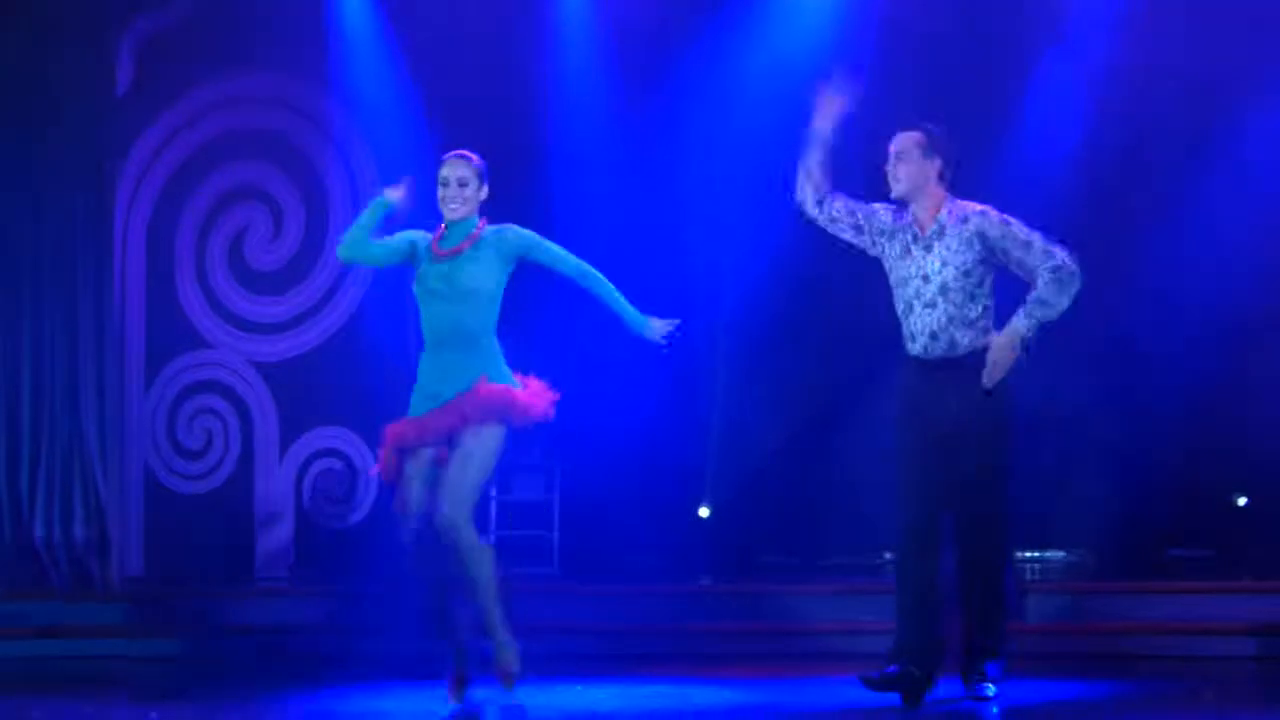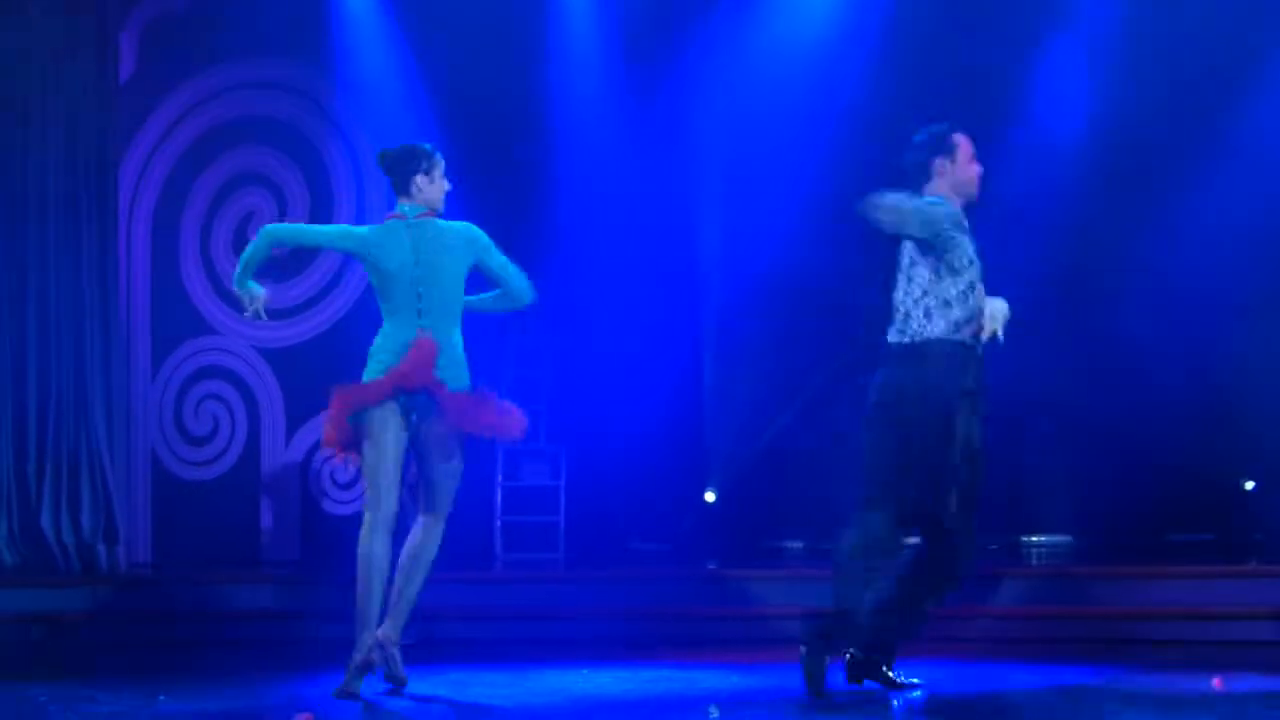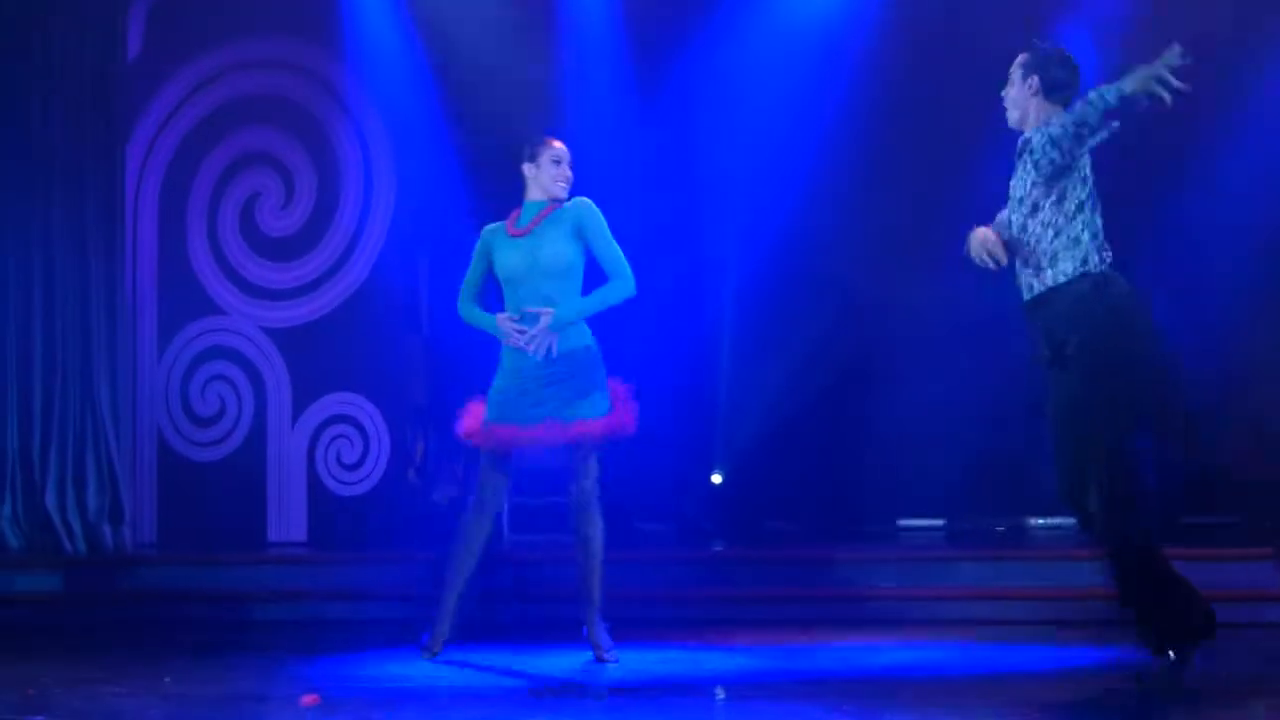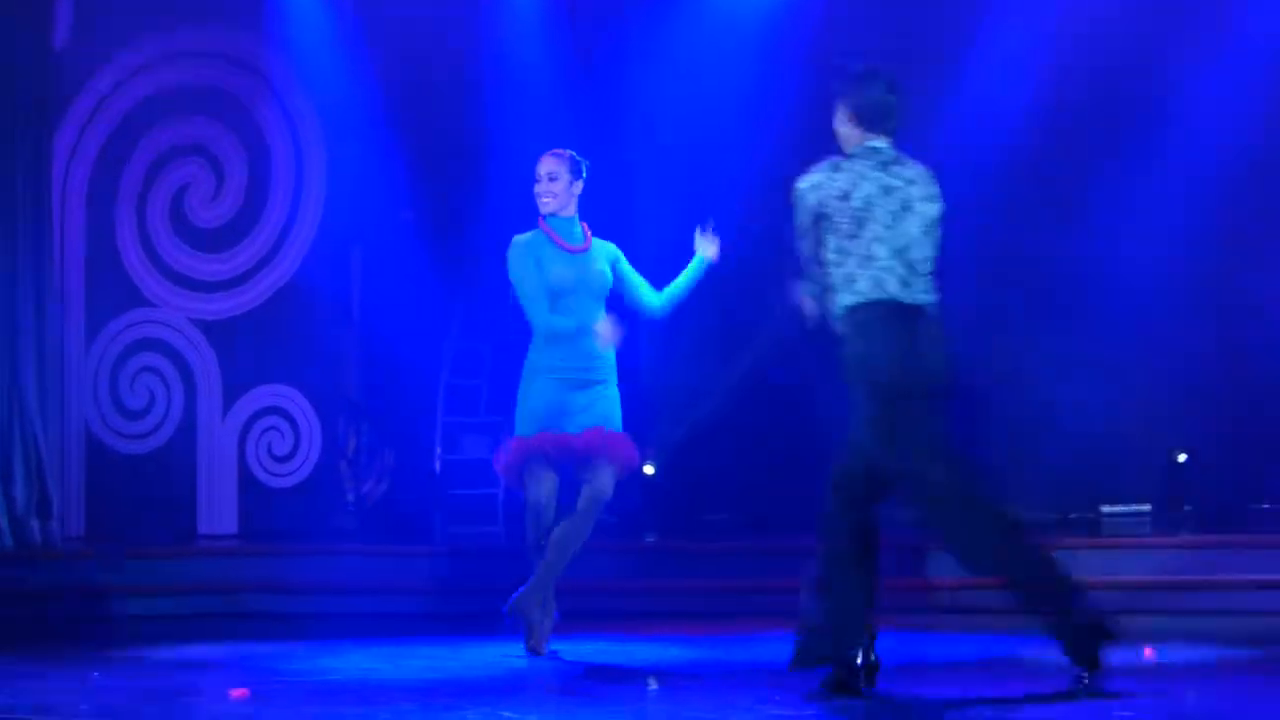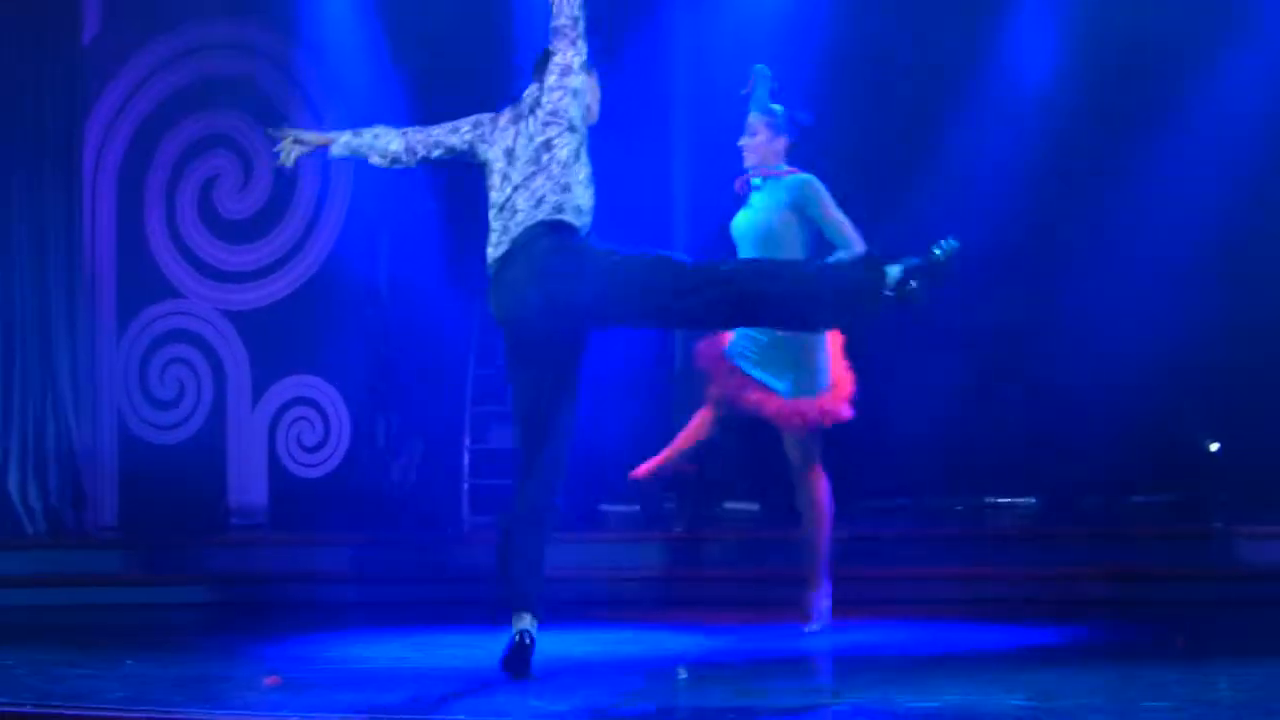
dt=0.7s
person 1, frame 1
left shoulder: (983, 223)
right shoulder: (884, 226)
left elbow: (1061, 272)
right elbow: (812, 199)
left wrist: (1017, 331)
right wrist: (822, 128)
left hip: (977, 384)
right hip: (922, 386)
left knee: (982, 523)
right knee: (918, 522)
left ankle: (983, 660)
right ankle: (914, 659)
person 1, frame 2
left shoulder: (946, 231)
right shoulder: (933, 219)
right elbow: (890, 211)
left wrist: (986, 303)
left hip: (899, 381)
right hip: (937, 382)
left knee: (881, 518)
right knee: (946, 527)
left ankle: (835, 633)
right ankle: (871, 649)
person 1, frame 3
left shoulder: (1048, 143)
right shoulder: (1035, 161)
left elbow: (1076, 121)
right elbow: (1014, 232)
left wrist: (1129, 88)
right wrist: (985, 234)
left hip: (1088, 323)
right hip: (1089, 322)
left knee: (1094, 479)
left ankle: (1175, 621)
person 1, frame 4
left shoulder: (817, 184)
right shoulder: (923, 183)
left elbow: (812, 268)
left wrist: (812, 292)
left hip: (881, 353)
right hip: (922, 346)
left knee: (953, 508)
right knee: (850, 495)
left ankle: (1076, 623)
right ankle: (840, 648)
person 1, frame 5
left shoulder: (491, 128)
right shoulder: (558, 106)
left elbow: (408, 141)
left wrist: (329, 142)
left hip: (513, 293)
right hip: (558, 264)
left knee: (539, 460)
right knee: (722, 289)
left ankle: (524, 613)
right ankle: (876, 282)
person 2, frame 1
left shoulder: (505, 239)
right shoulder: (418, 244)
left elbow: (581, 271)
right elbow: (349, 252)
left wrist: (638, 321)
right wrist: (387, 202)
left hip: (485, 395)
right hip: (431, 398)
left knee: (452, 517)
right knee: (415, 517)
left ankle: (497, 632)
right ankle: (463, 643)
person 2, frame 2
left shoulder: (366, 236)
right shoulder: (463, 235)
left elbow: (277, 236)
right elbow: (522, 294)
left wrist: (248, 280)
left hip: (385, 378)
right hip: (448, 382)
left knee: (379, 513)
right knee: (436, 510)
left ankle: (369, 639)
right ankle: (390, 631)
person 2, frame 3
left shoulder: (581, 214)
right shoulder: (492, 237)
left elbow: (625, 283)
right elbow: (466, 304)
left wrist: (562, 317)
right wrist: (496, 324)
left hip: (577, 368)
right hip: (517, 376)
left knee: (585, 493)
right knee: (487, 494)
left ankle: (593, 617)
right ankle: (447, 610)
person 2, frame 4
left shoulder: (606, 252)
right shoulder: (524, 247)
left elbow: (656, 306)
right elbow: (540, 318)
left wrist: (702, 262)
right wrist: (588, 326)
left hip: (599, 387)
right hip: (546, 387)
left knee: (600, 493)
right knee: (541, 501)
left ankle: (532, 595)
right ankle: (543, 607)
person 2, frame 5
left shoulder: (802, 187)
right shoulder: (757, 189)
left elbow: (855, 251)
right elbow: (766, 125)
right wrist: (760, 91)
left hip: (792, 334)
right hip: (753, 331)
left knee: (803, 459)
left ankle: (818, 586)
